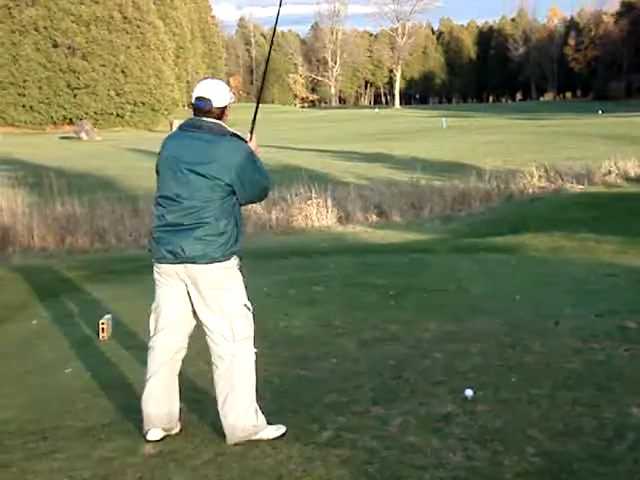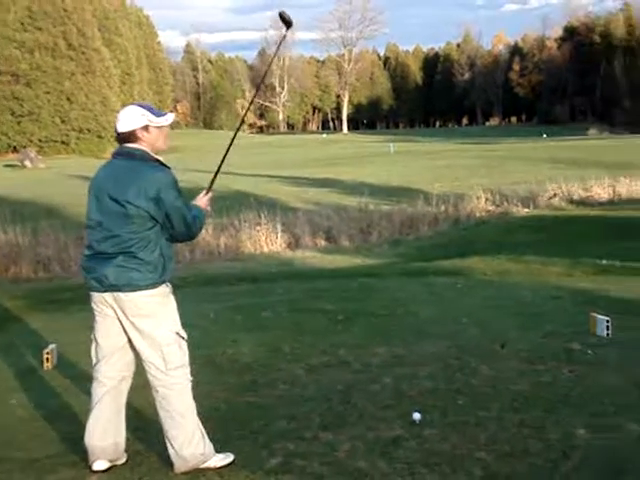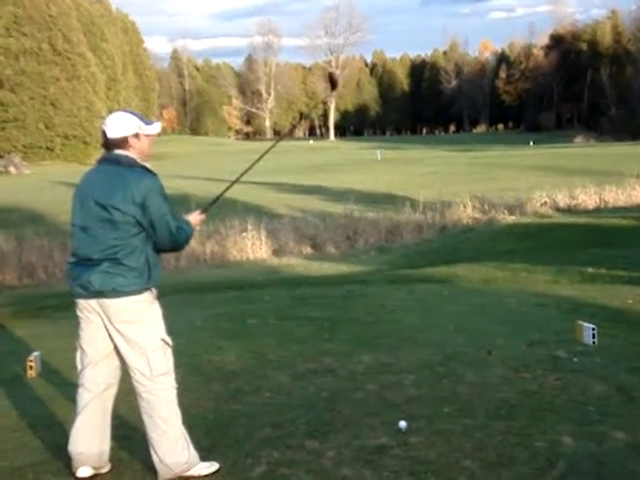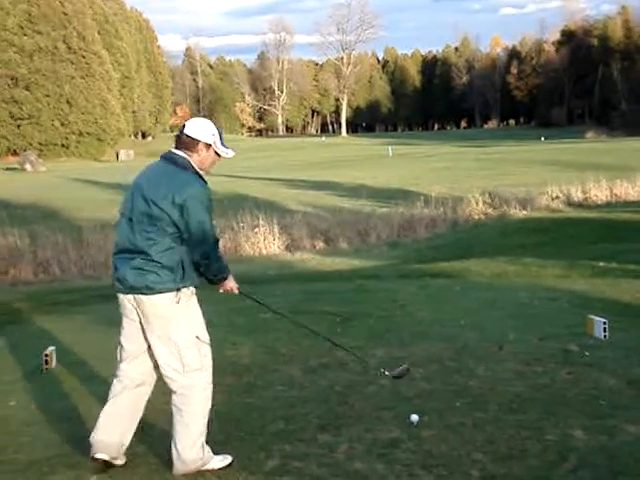
dt=1s
person 1, frame 1
left shoulder: (171, 144)
right shoulder: (234, 150)
right elbow: (259, 189)
right wrist: (252, 155)
left hip: (168, 257)
right hip: (213, 260)
left knee: (165, 339)
right knee: (233, 342)
left ankle: (158, 421)
right ankle: (242, 424)
person 1, frame 2
left shoulder: (104, 174)
right shoulder: (156, 176)
right elbow: (184, 229)
left wrist: (184, 208)
right wrist: (199, 209)
left hip: (102, 285)
right hip: (143, 287)
left knee: (108, 369)
right knee: (170, 371)
left ankle: (103, 450)
right ankle: (190, 453)
person 1, frame 3
left shoulder: (88, 181)
right shoulder: (143, 182)
right elbow: (169, 239)
left wrist: (177, 224)
right wrist: (188, 225)
left hip: (88, 291)
right hip: (128, 293)
left knee: (94, 376)
right knee: (155, 377)
person 1, frame 4
left shoulder: (148, 175)
right shoulder: (191, 186)
right elbow: (203, 247)
right wrist: (222, 276)
left hip: (130, 285)
right hip: (166, 291)
left knee: (133, 369)
right knee: (191, 373)
left ankle: (107, 444)
right ankle: (191, 456)
